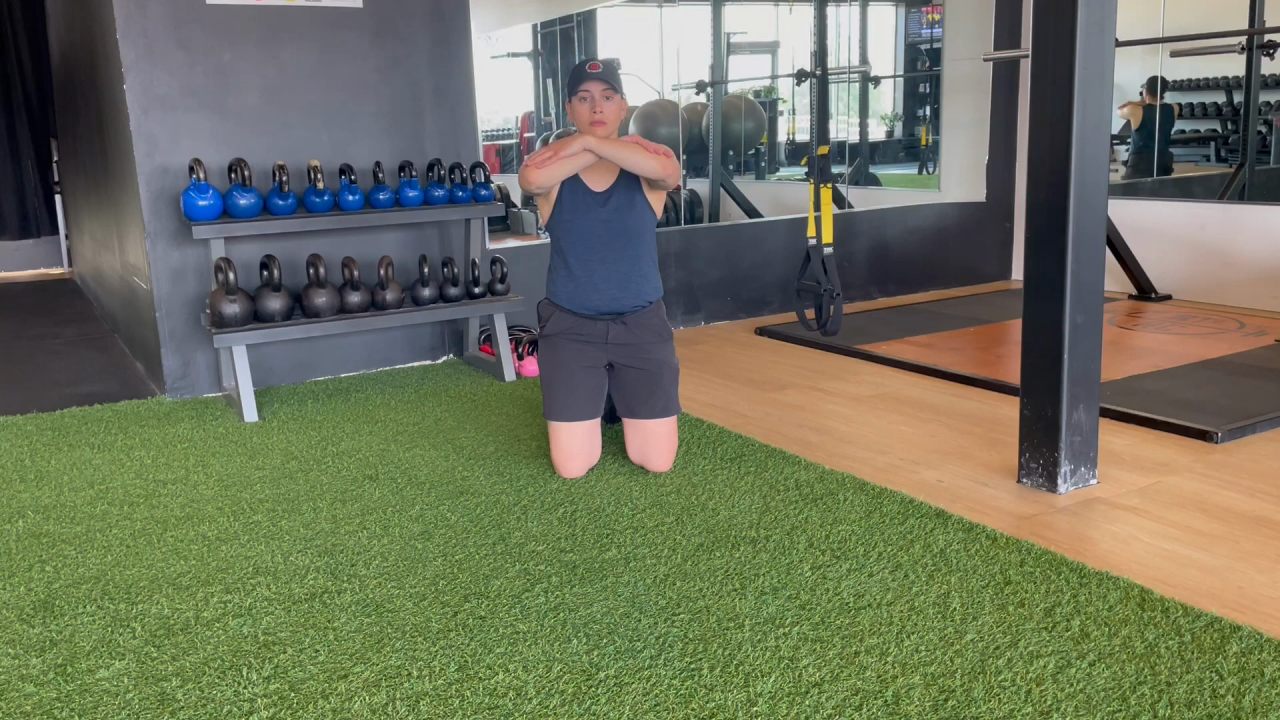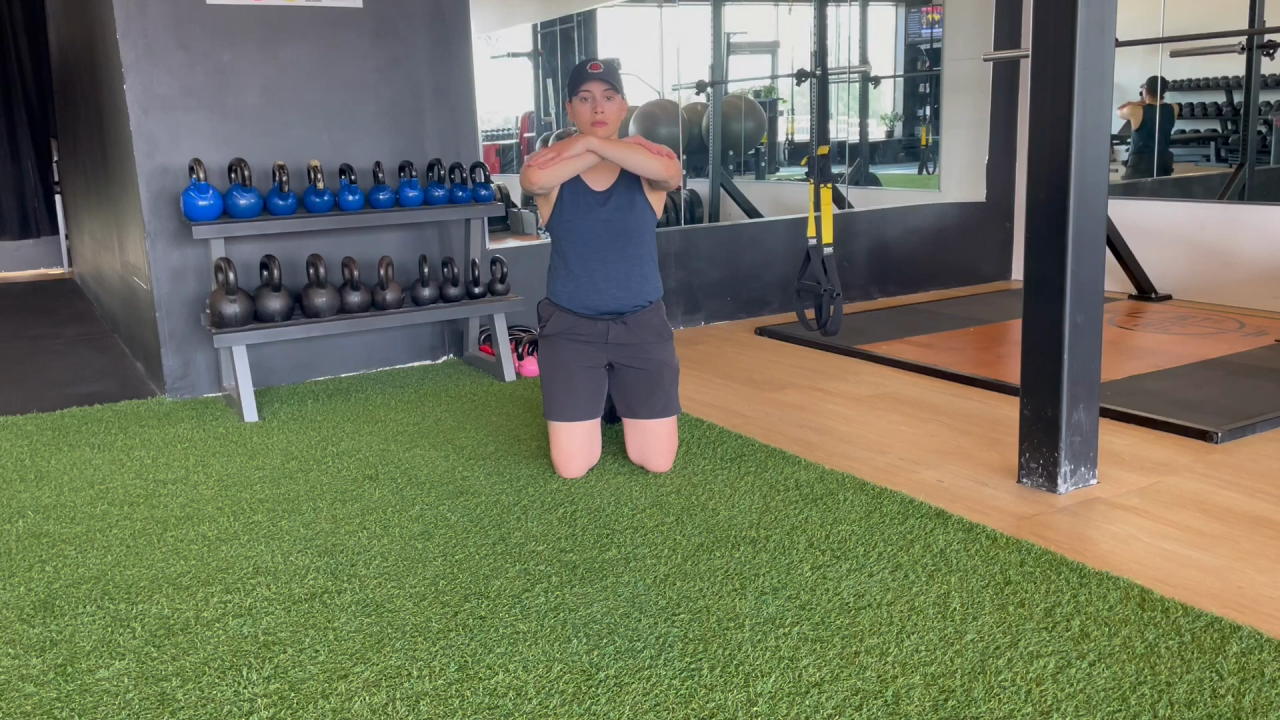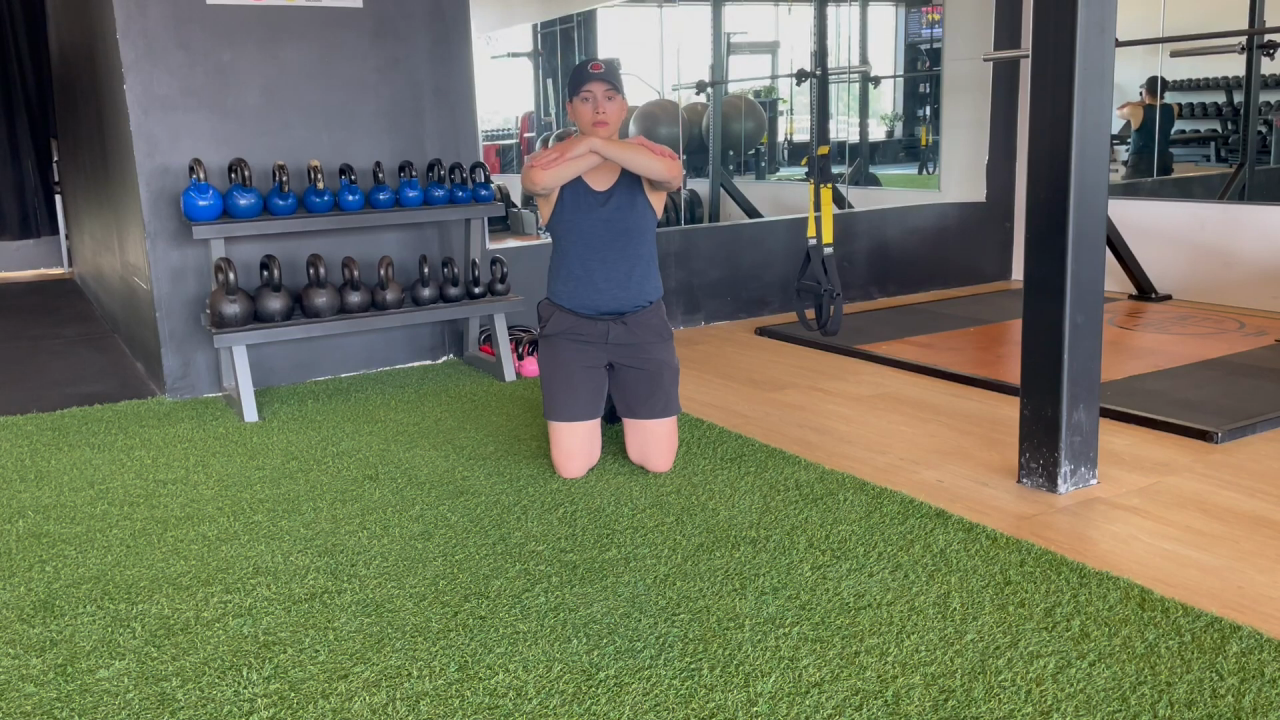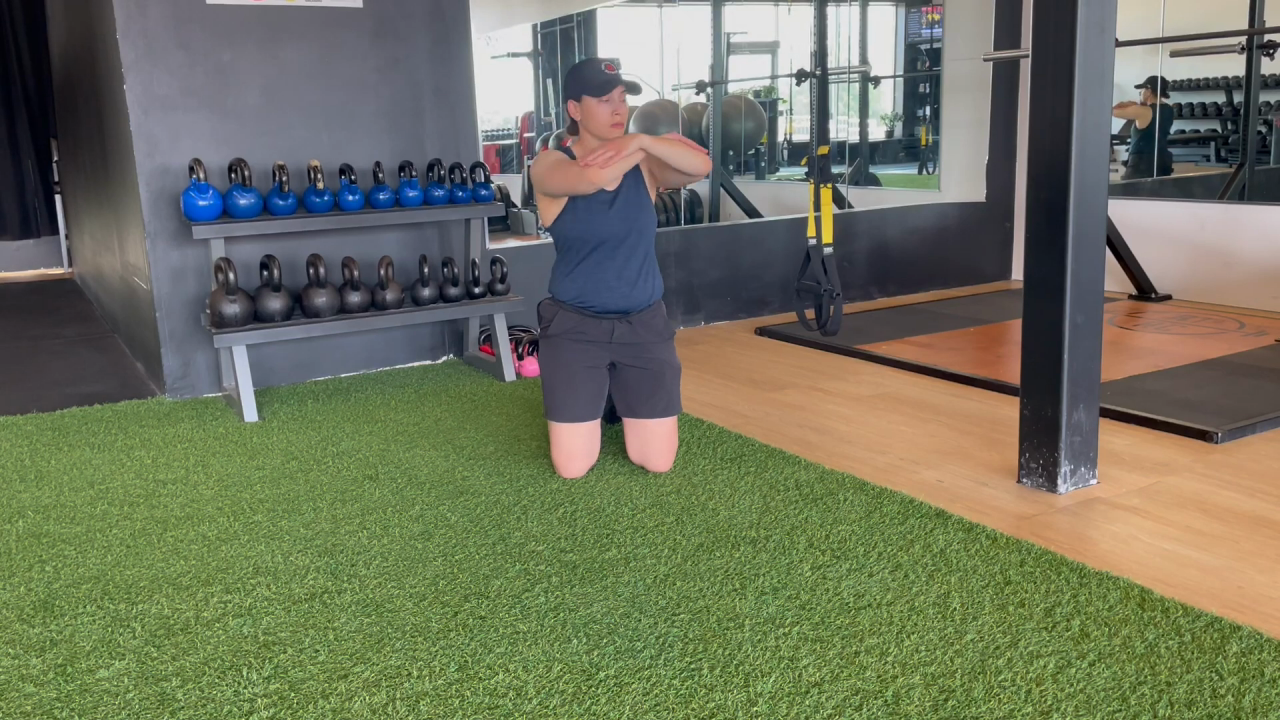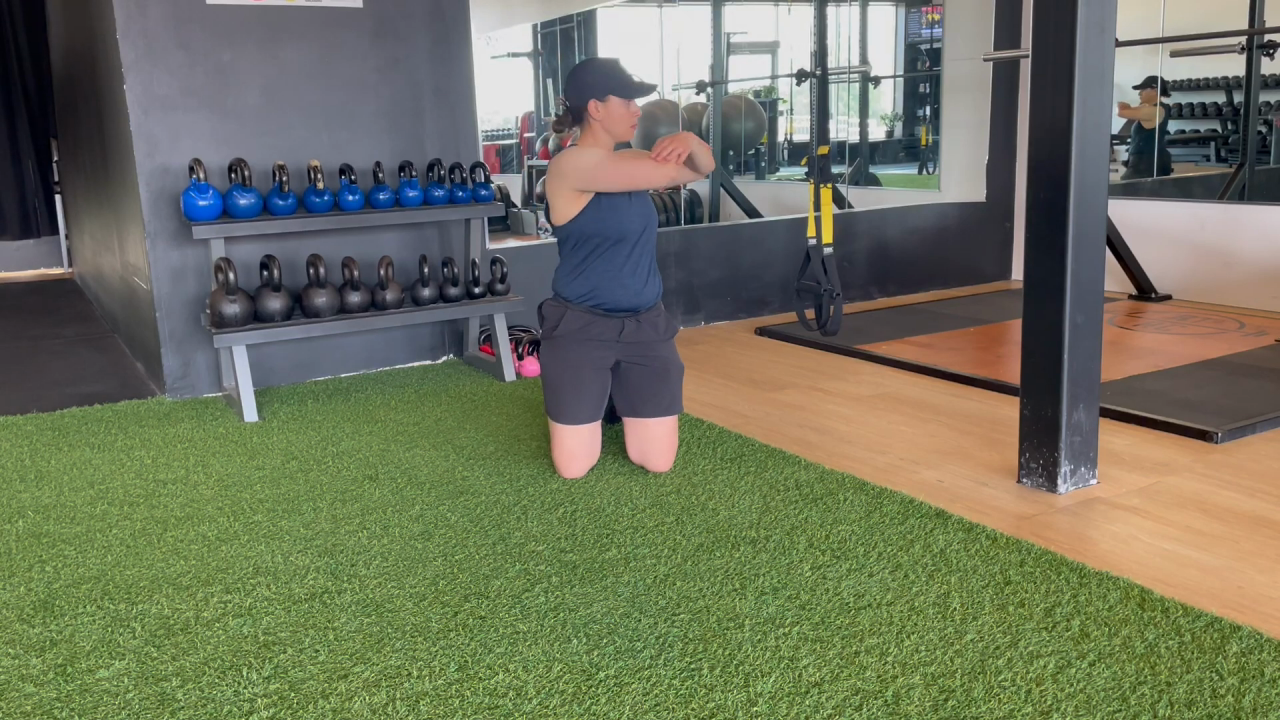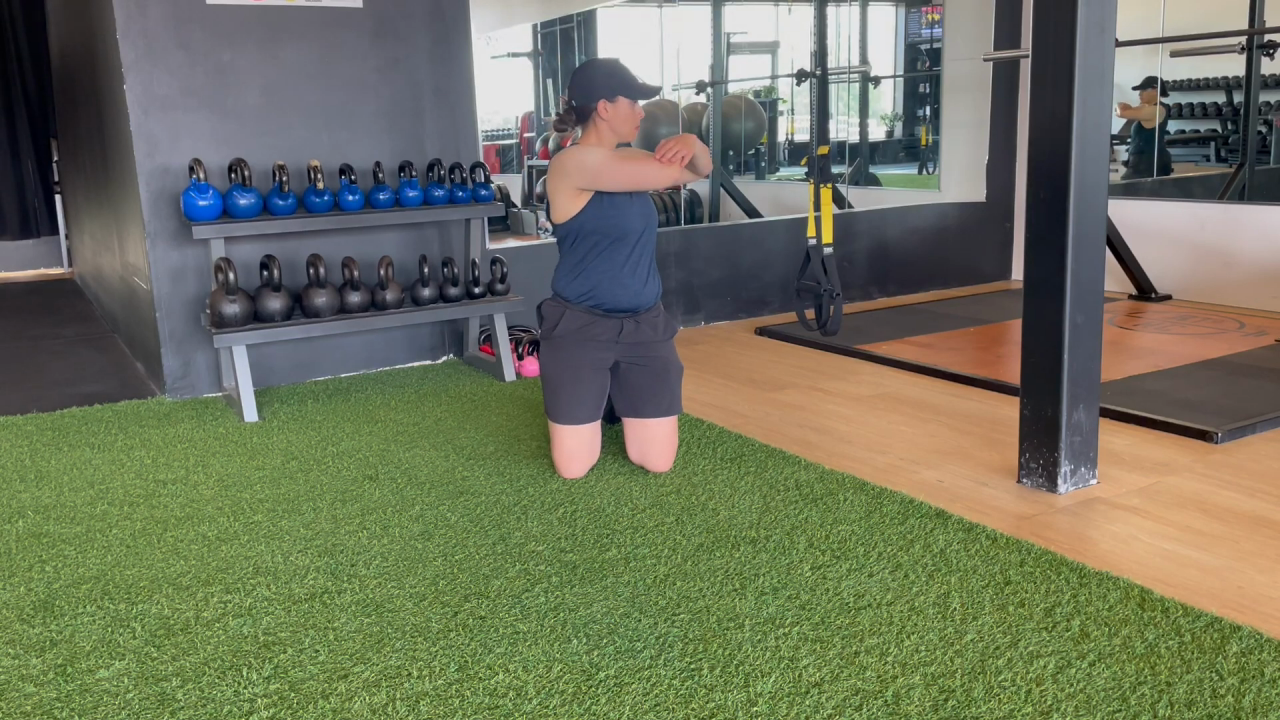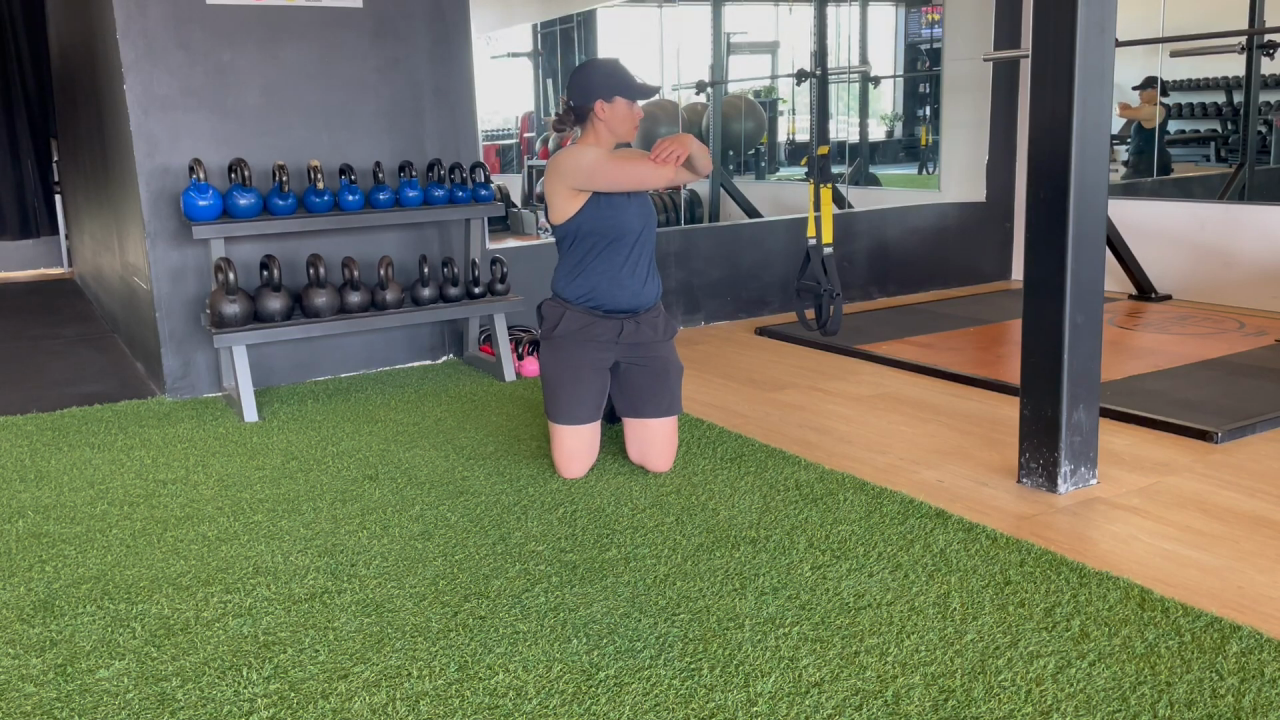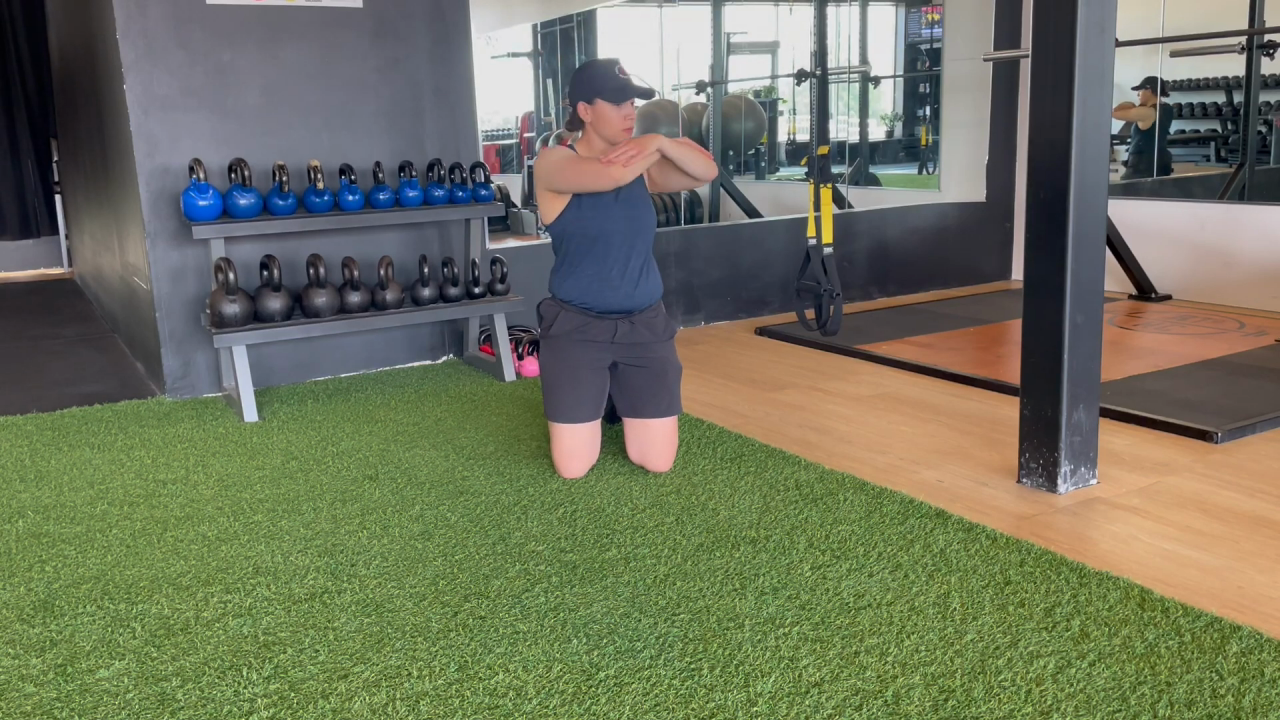
dt=0.4s
person 1, frame 1
left shoulder: (648, 166)
right shoulder: (552, 168)
left elbow: (666, 170)
right elbow: (532, 177)
left wrist: (591, 143)
right wrist: (615, 147)
left hip: (642, 326)
right hip: (571, 328)
left knee: (657, 463)
right knee: (572, 468)
left ankle: (618, 397)
right ankle: (597, 401)
person 1, frame 2
left shoulder: (647, 167)
right shoulder: (551, 163)
left elbow: (668, 170)
right elbow: (534, 179)
left wrist: (591, 144)
right wrist: (621, 150)
left hip: (642, 326)
right hip: (571, 329)
left knee: (656, 463)
right knee: (572, 468)
left ankle: (618, 397)
right ankle: (596, 400)
person 1, frame 3
left shoulder: (647, 167)
right shoulder: (550, 162)
left elbow: (671, 171)
right elbow: (538, 178)
left wrist: (594, 144)
right wrist: (622, 149)
left hip: (642, 326)
right hip: (571, 328)
left knee: (658, 463)
right knee: (572, 468)
left ankle: (618, 397)
right ankle: (594, 403)
person 1, frame 4
left shoulder: (642, 169)
right shoulder: (551, 165)
left elbow: (701, 165)
right elbow: (594, 177)
left wrist: (645, 143)
right wrist: (636, 146)
left hip: (644, 325)
right hip: (575, 328)
left knee: (658, 464)
right knee: (572, 468)
left ankle: (619, 397)
right ankle: (595, 401)
person 1, frame 5
left shoulder: (628, 163)
right shoulder: (571, 165)
left elbow: (702, 168)
right elbow: (662, 171)
left wrist: (688, 140)
right wrist: (677, 145)
left hip: (646, 325)
right hip: (580, 328)
left knee: (658, 463)
right knee: (573, 469)
left ankle: (617, 398)
right ankle: (596, 403)
person 1, frame 6
left shoulder: (629, 162)
right shoulder: (572, 163)
left elbow: (700, 170)
right elbow: (664, 173)
left wrist: (691, 142)
right wrist: (678, 149)
left hip: (646, 326)
right hip: (579, 328)
left knee: (658, 463)
right knee: (573, 468)
left ankle: (618, 398)
right ankle: (599, 401)
person 1, frame 7
left shoulder: (628, 162)
right shoulder: (569, 163)
left elbow: (701, 169)
right elbow: (659, 173)
left wrist: (687, 141)
right wrist: (673, 149)
left hip: (646, 327)
right hip: (579, 329)
left knee: (658, 463)
right knee: (573, 468)
left ankle: (618, 398)
right ankle: (597, 403)
person 1, frame 8
left shoulder: (641, 167)
right shoulder: (554, 162)
left elbow: (706, 170)
right elbow: (610, 173)
left wrist: (662, 142)
right wrist: (651, 148)
left hip: (645, 326)
right hip: (576, 328)
left knee: (658, 464)
right knee: (573, 469)
left ankle: (620, 396)
right ankle: (598, 400)
